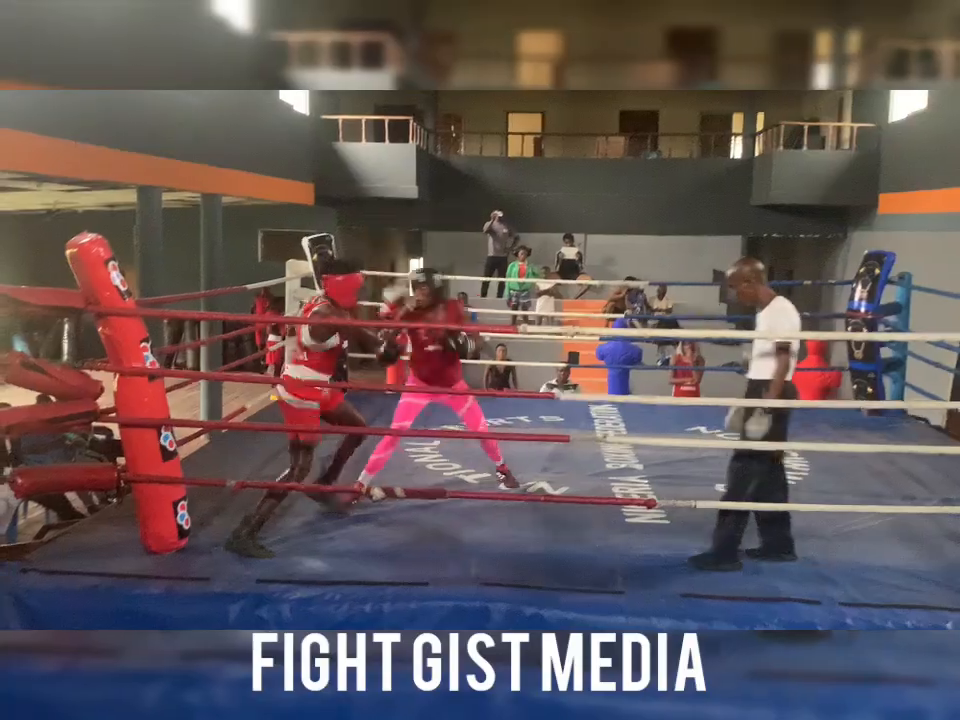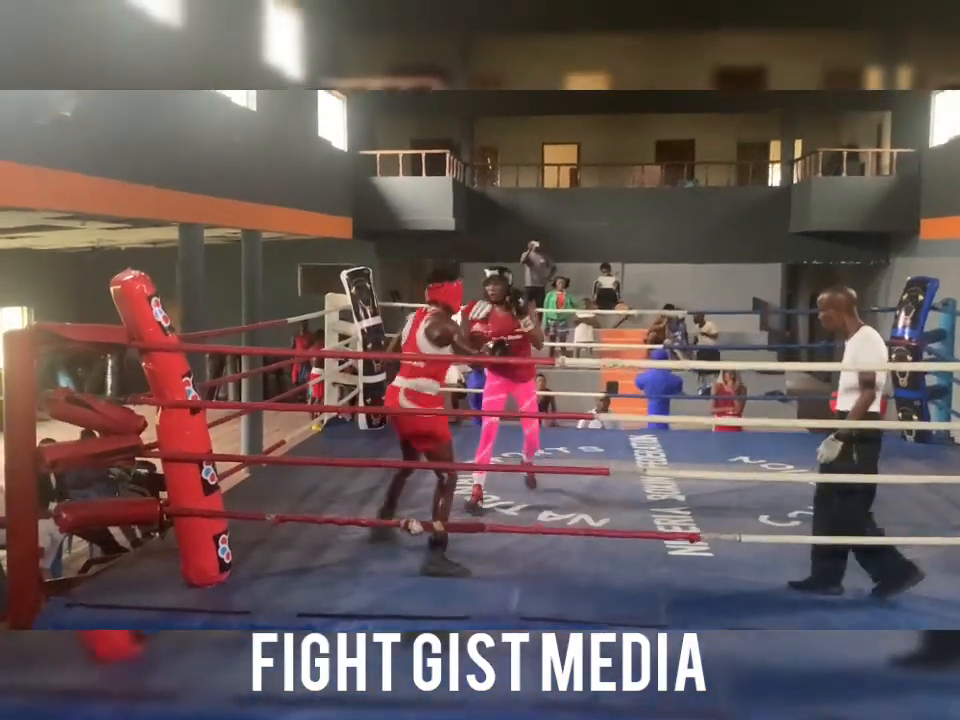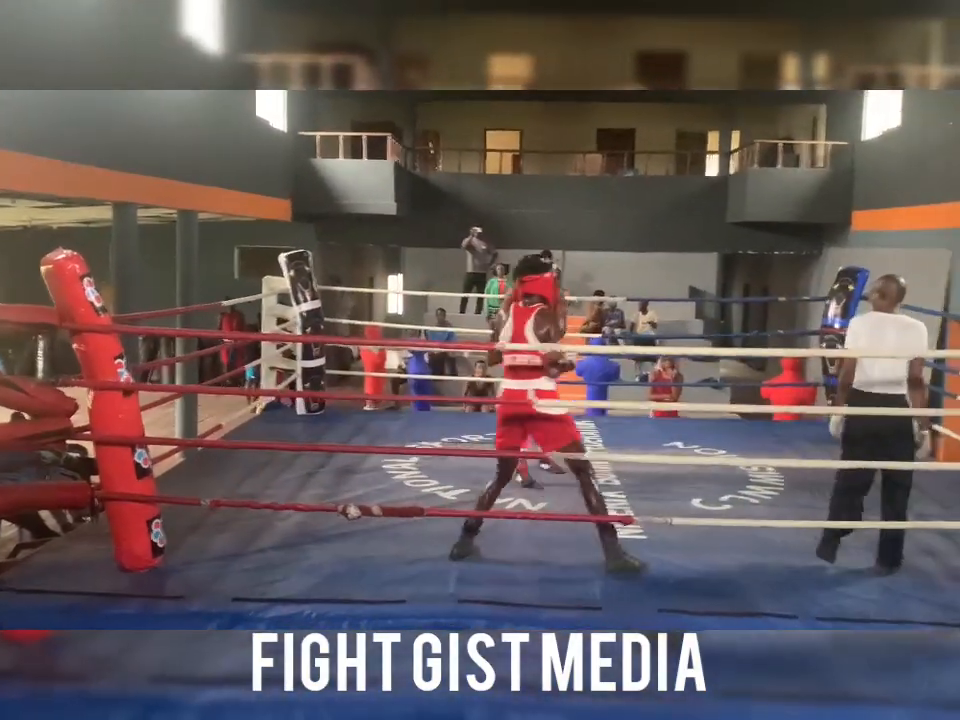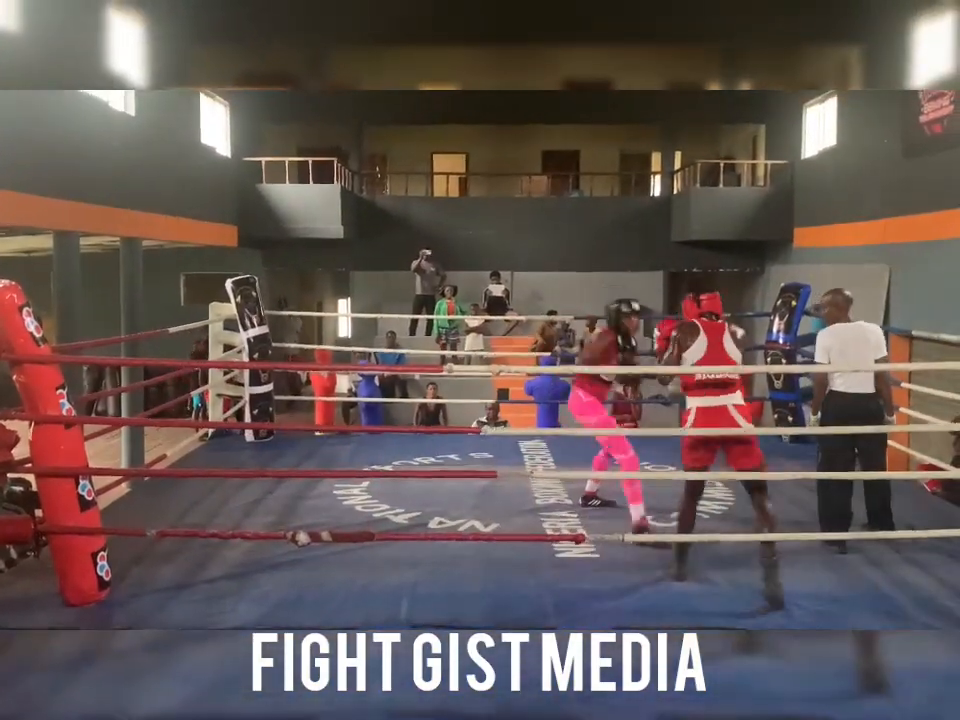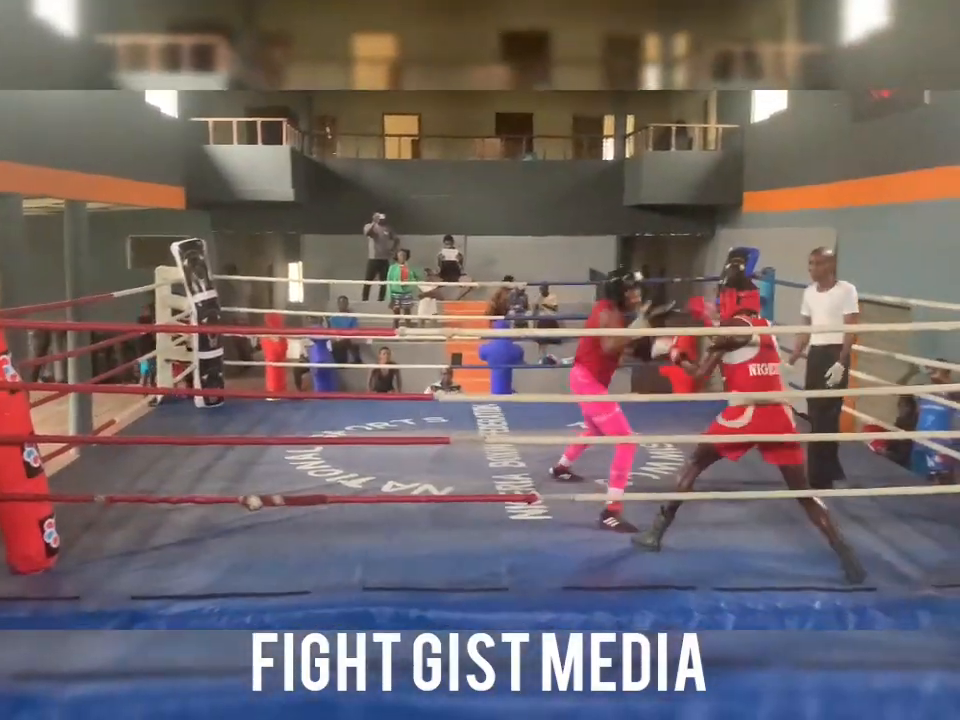
dt=1s
person 1, frame 1
left shoulder: (316, 303)
right shoulder: (330, 316)
right elbow: (370, 343)
left hip: (318, 388)
right hip: (301, 393)
left knee: (358, 428)
right knee: (298, 469)
left ankle: (324, 484)
right ankle: (244, 534)
person 1, frame 2
left shoulder: (414, 318)
right shoulder: (444, 324)
left elbow: (390, 354)
right elbow: (474, 359)
left hip: (396, 397)
right hip: (421, 404)
left knee: (410, 464)
right knee: (447, 477)
left ankle: (383, 523)
right ankle: (436, 555)
person 1, frame 3
left shoulder: (506, 314)
right shoulder: (548, 317)
left elbow: (497, 358)
right elbow: (554, 366)
right wrist: (567, 360)
left hip: (510, 399)
right hip: (541, 402)
left knee: (502, 475)
right knee: (584, 474)
left ankle: (464, 541)
right ankle: (613, 553)
person 1, frame 4
left shoulder: (685, 331)
right shoulder: (735, 334)
left elbow: (665, 377)
right elbow: (740, 373)
left wrist: (664, 346)
left hip: (698, 420)
right hip: (734, 419)
left knee: (691, 495)
right knee: (760, 496)
left ankle: (680, 565)
right ankle: (771, 580)
person 1, frame 5
left shoulder: (732, 330)
right shoulder: (766, 328)
left elbow: (700, 373)
left wrist: (678, 358)
left hip: (745, 415)
right hip: (780, 417)
left knee: (694, 466)
right knee: (801, 491)
left ankle: (656, 531)
right ankle: (847, 557)
person 2, frame 1
left shoulder: (781, 311)
right shoulder: (766, 311)
left elbow: (782, 365)
left wrist: (764, 411)
right wrist: (744, 406)
left hip: (771, 399)
right hip: (760, 395)
left knee: (744, 473)
right knee: (767, 475)
left ankle: (724, 552)
right ankle: (779, 544)
person 2, frame 2
left shoulder: (866, 341)
right shoulder: (855, 340)
left elbow: (868, 396)
left wrist: (839, 436)
left hip: (859, 432)
right hip: (847, 429)
left knee: (850, 508)
right knee: (828, 501)
left ankle: (896, 571)
right ankle: (826, 576)
person 2, frame 3
left shoulder: (859, 323)
right shoulder: (916, 329)
left elbow: (846, 374)
right elbow: (916, 381)
left wrist: (837, 411)
right wrist: (923, 426)
left hip: (861, 406)
right hip: (896, 409)
left knee: (850, 480)
right knee: (896, 487)
left ankle: (831, 540)
right ankle: (888, 559)
person 2, frame 4
left shoulder: (826, 335)
right shoulder: (873, 331)
left elbow: (820, 380)
right elbow: (883, 376)
left wrist: (814, 412)
right wrist: (890, 411)
left hip: (837, 405)
right hip: (869, 405)
left knee: (833, 473)
right knee: (875, 470)
left ankle: (836, 535)
right ankle: (882, 527)
person 2, frame 5
left shoulder: (847, 290)
right shoulder: (809, 293)
left elbow: (851, 331)
left wrist: (841, 363)
right wrist: (790, 361)
left hip: (833, 356)
right hip: (815, 355)
left knee: (824, 416)
right knee: (819, 416)
left ankle: (821, 477)
right ankle: (829, 469)
person 3, frame 1
left shoulder: (454, 309)
right shoulder: (408, 312)
left elbow: (473, 343)
right elbow: (388, 339)
left wrist: (463, 341)
right wrist: (387, 349)
left hip: (452, 380)
right hip: (421, 381)
left knee: (481, 430)
right knee: (395, 434)
left ankle: (501, 469)
right ankle: (360, 486)
person 3, frame 2
left shoulder: (525, 307)
right shoulder: (481, 311)
left elbow: (539, 342)
right elbow: (470, 345)
left wrist: (523, 316)
right wrist: (489, 347)
left hip: (524, 376)
right hip: (497, 377)
left knee: (532, 430)
right knee: (488, 431)
left ankle: (527, 465)
right ankle: (477, 491)
person 3, frame 3
left shoulder: (556, 295)
right shoulder: (516, 294)
left elbow: (560, 330)
right elbow: (501, 321)
left hip: (544, 356)
right hip: (522, 357)
left knee: (548, 407)
right knee: (531, 408)
left ankle: (545, 456)
right ankle: (522, 465)
person 3, frame 4
left shoulder: (621, 339)
right shoulder: (606, 338)
right elbow: (582, 364)
left wrist: (628, 359)
left hip: (590, 400)
right hip: (585, 402)
left knee: (611, 447)
right knee: (628, 458)
left ankle: (589, 494)
right ankle: (639, 525)
person 3, frame 5
left shoulder: (610, 310)
right shoulder: (609, 312)
left elbow: (615, 345)
right elbow: (609, 348)
right wrist: (638, 324)
left hip: (589, 378)
right hip: (587, 380)
left knee: (595, 429)
right knee: (626, 441)
left ankle: (561, 467)
right ankle: (611, 510)
